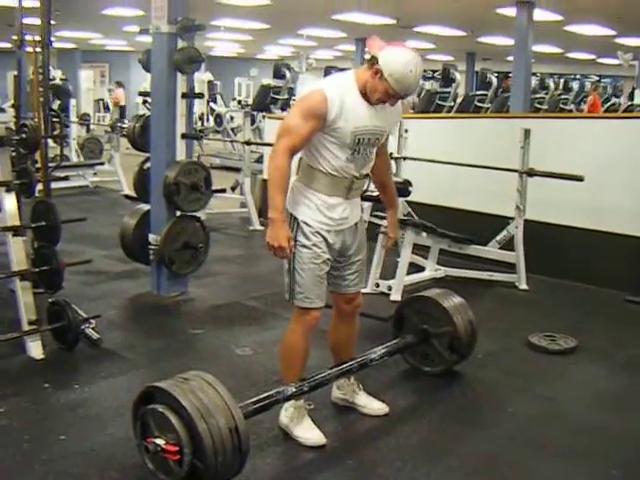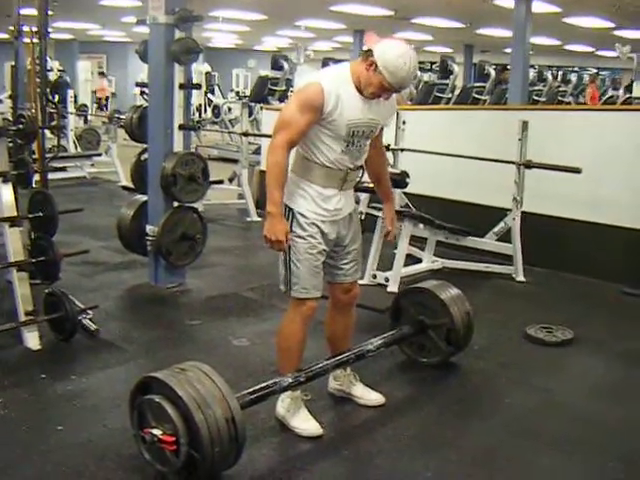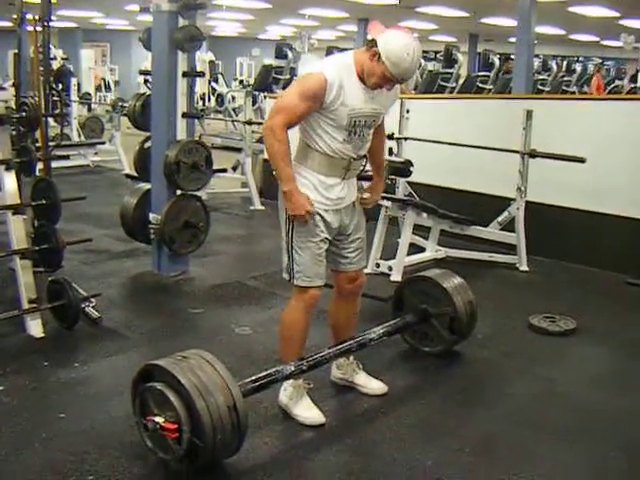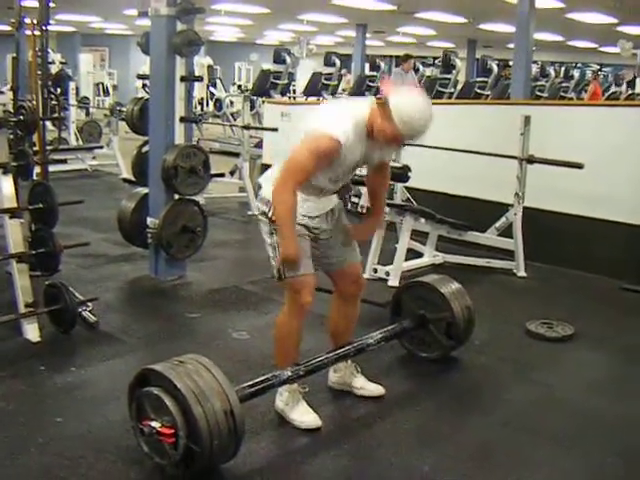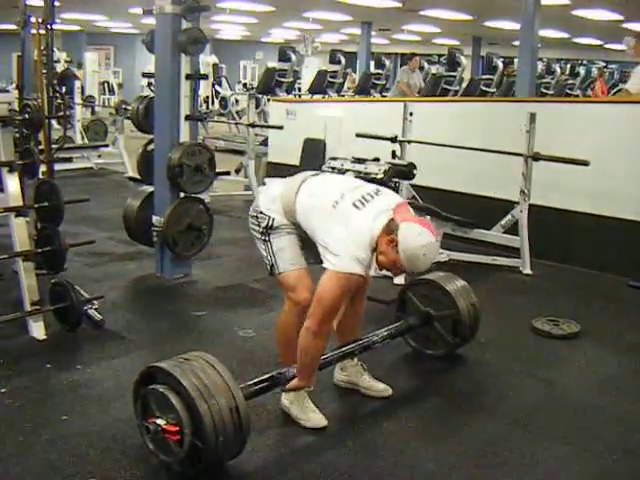
dt=0.4s
person 1, frame 1
left shoulder: (390, 109)
right shoulder: (326, 96)
right elbow: (282, 152)
left wrist: (392, 208)
right wrist: (276, 220)
left hip: (350, 217)
right hip: (311, 217)
left knee: (350, 305)
right knee: (308, 314)
left ankle: (345, 386)
right ankle: (292, 408)
person 1, frame 2
left shoulder: (384, 101)
right shoulder: (321, 89)
right elbow: (279, 145)
left wrist: (388, 200)
right wrist: (273, 213)
left hip: (344, 208)
right hip: (306, 208)
left knee: (346, 295)
right knee: (304, 304)
left ankle: (341, 376)
right ankle: (288, 398)
person 1, frame 3
left shoulder: (387, 88)
right shoulder: (323, 78)
right elbow: (274, 126)
left wrist: (379, 178)
right wrist: (290, 190)
left hip: (348, 197)
right hip: (308, 196)
left knee: (352, 283)
right knee: (307, 293)
left ankle: (344, 365)
right ankle: (291, 387)
person 1, frame 4
left shoulder: (385, 130)
right shoulder: (335, 134)
left elbow: (378, 169)
right elbow: (285, 183)
left wrist: (375, 216)
right wrist: (287, 243)
left hip: (324, 205)
right hip: (286, 203)
left knee: (351, 285)
right knee: (301, 296)
left ankle: (342, 371)
right ankle: (287, 392)
person 1, frame 5
left shoulder: (398, 211)
right shoulder: (352, 255)
right elbow: (316, 325)
left wrist: (339, 300)
right wrist: (303, 383)
left hip: (307, 196)
right hip: (272, 211)
left knee: (358, 282)
right knee: (300, 295)
left ankle: (349, 368)
right ankle: (293, 393)
